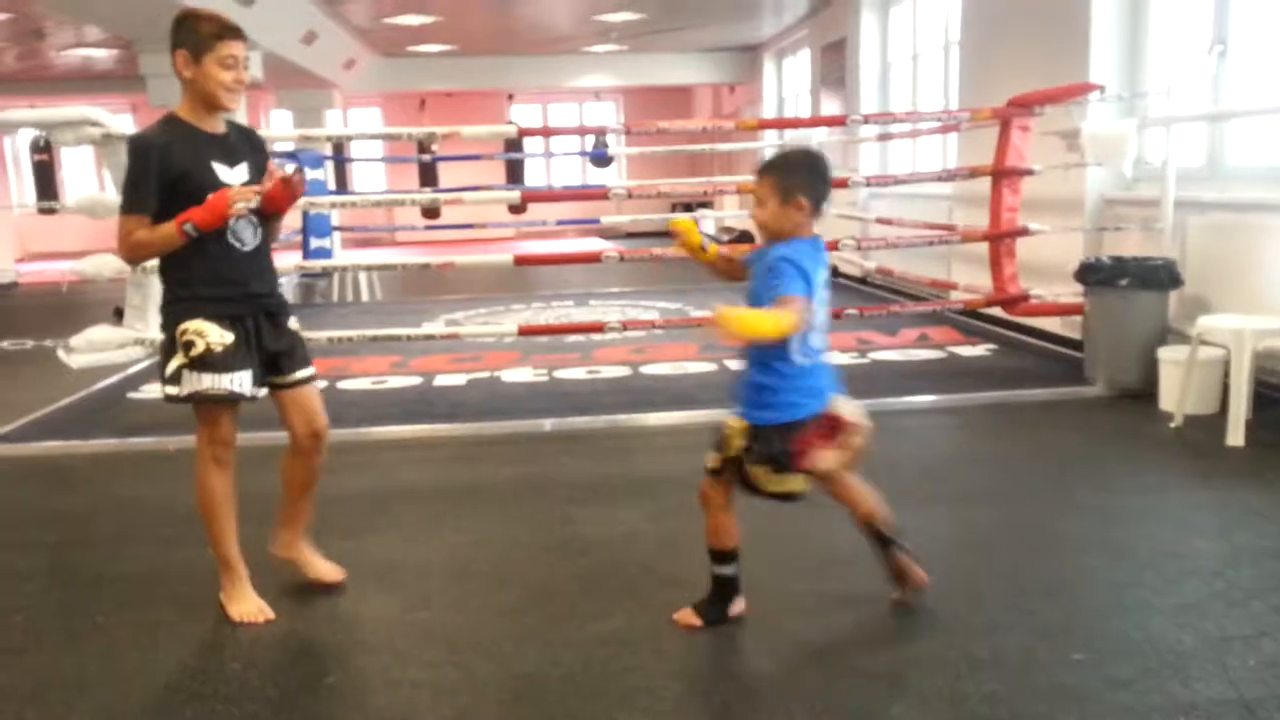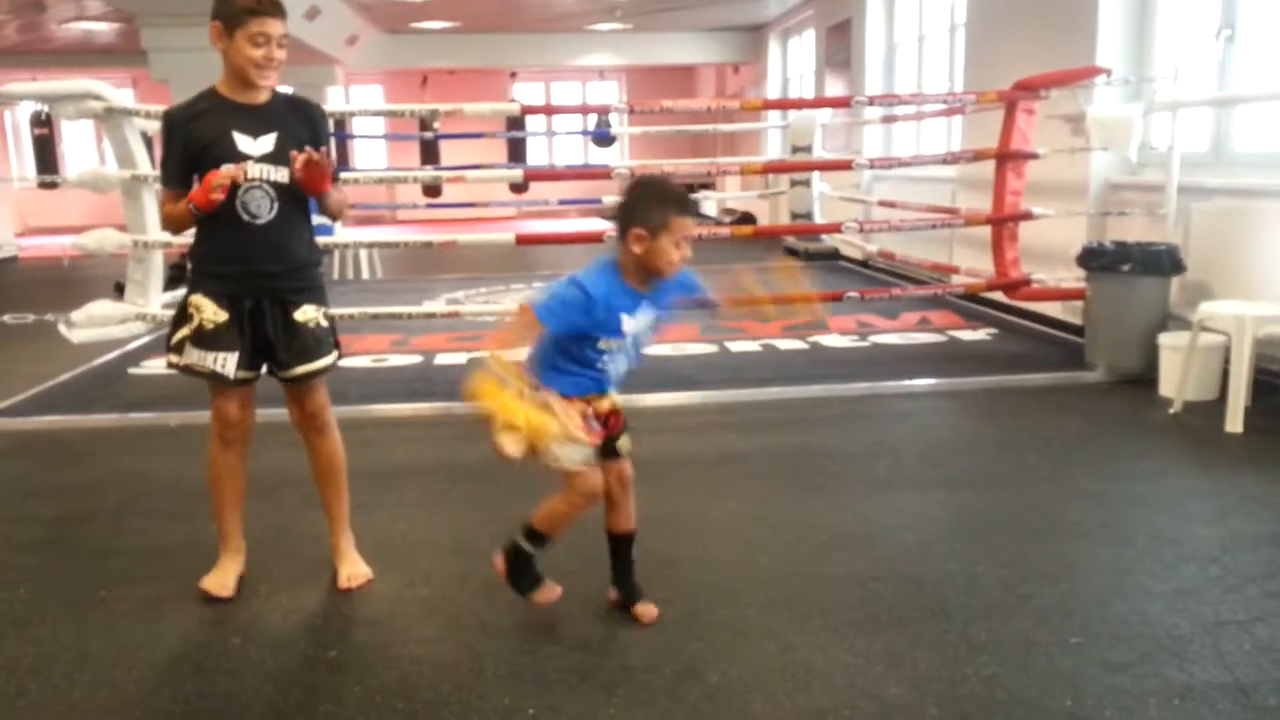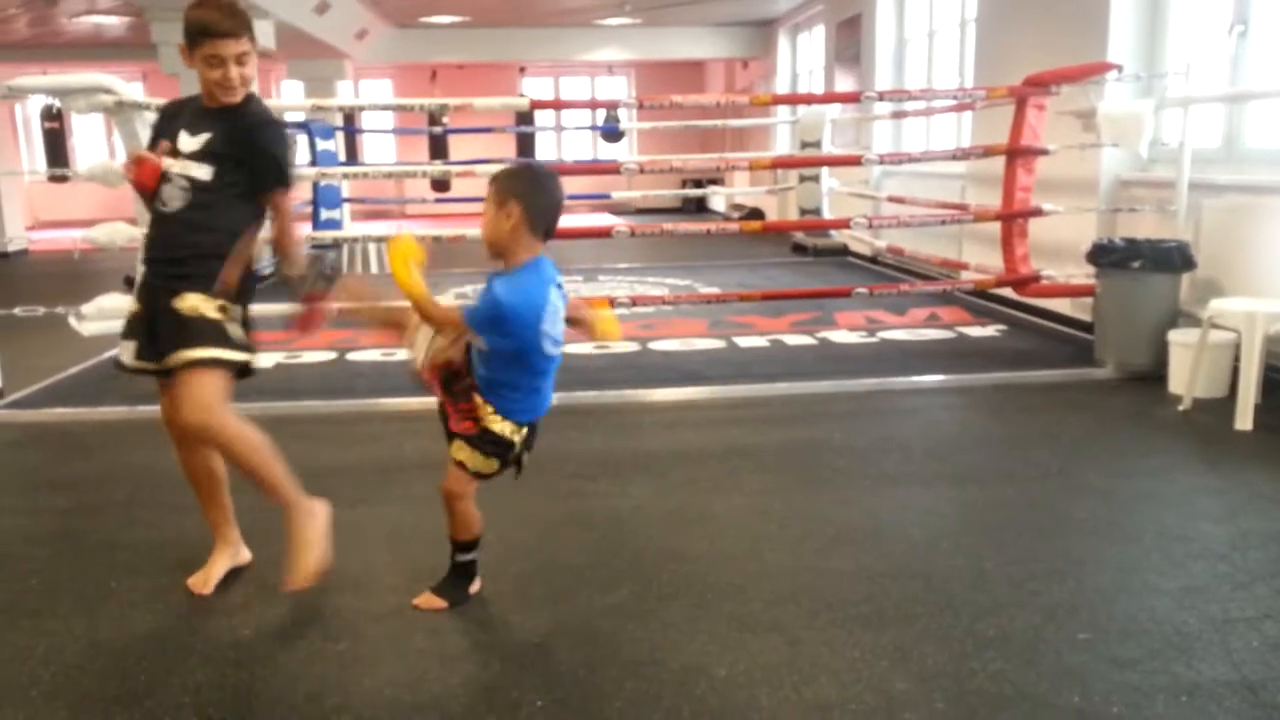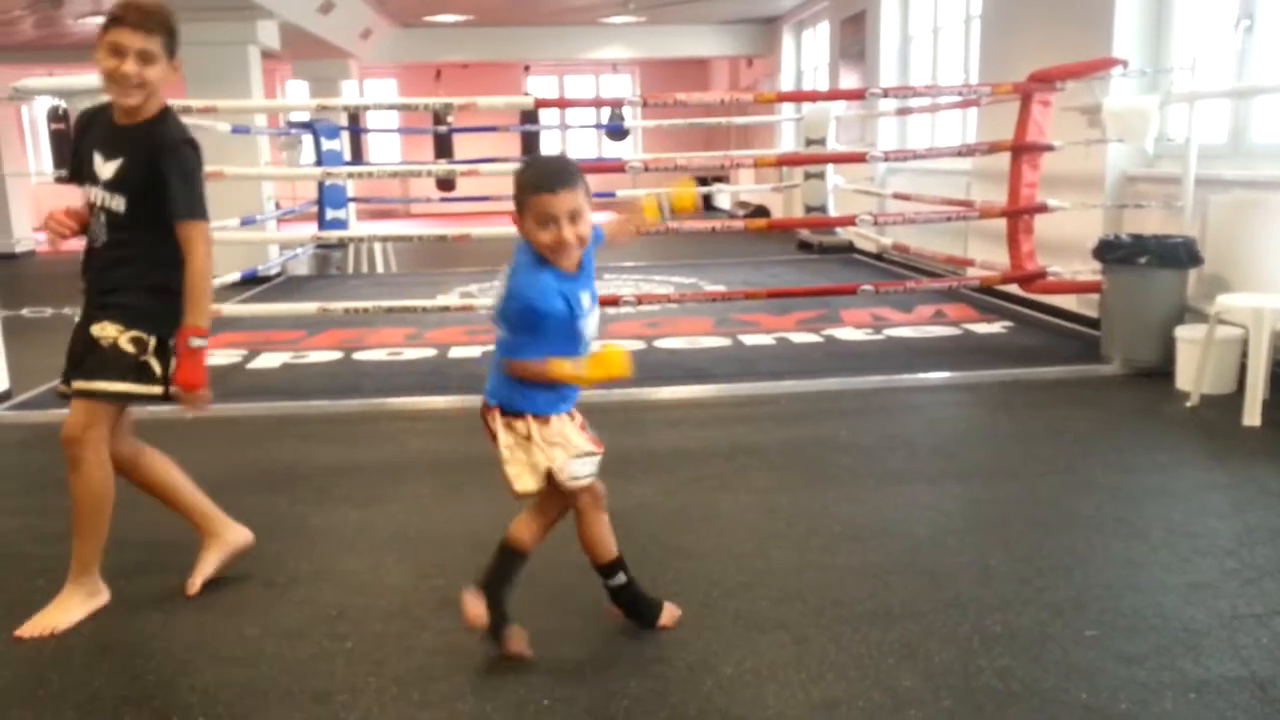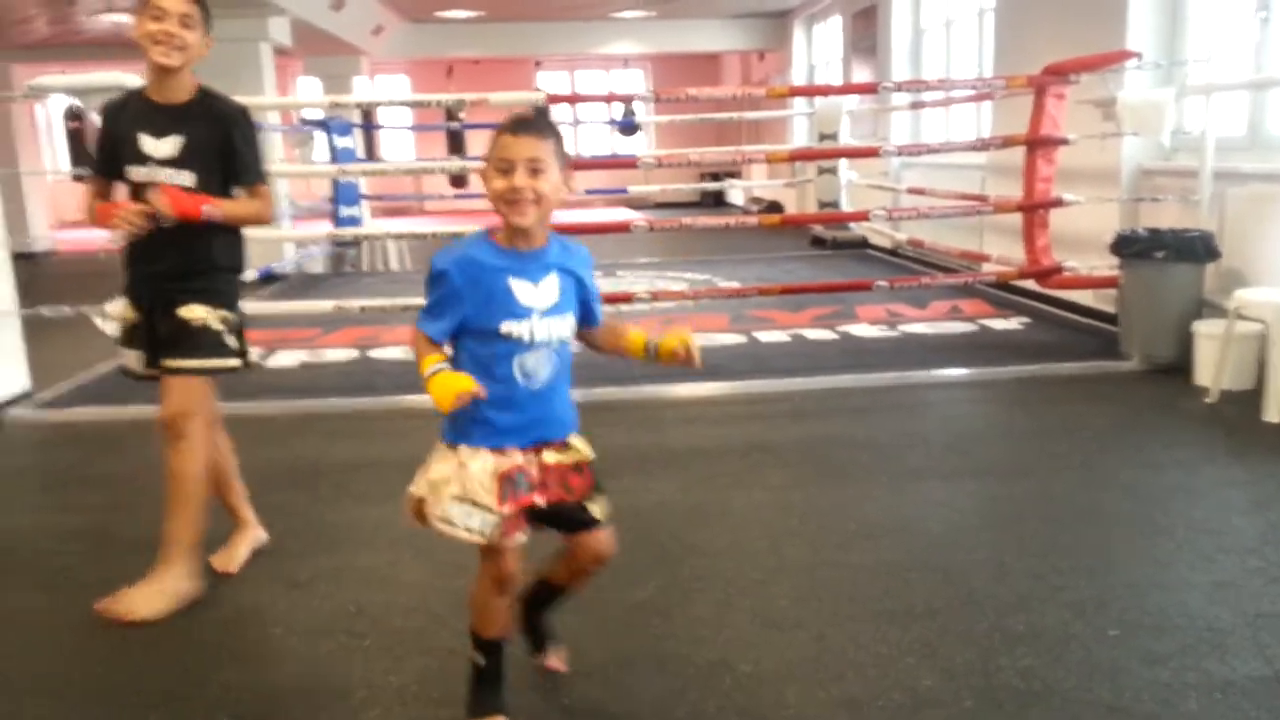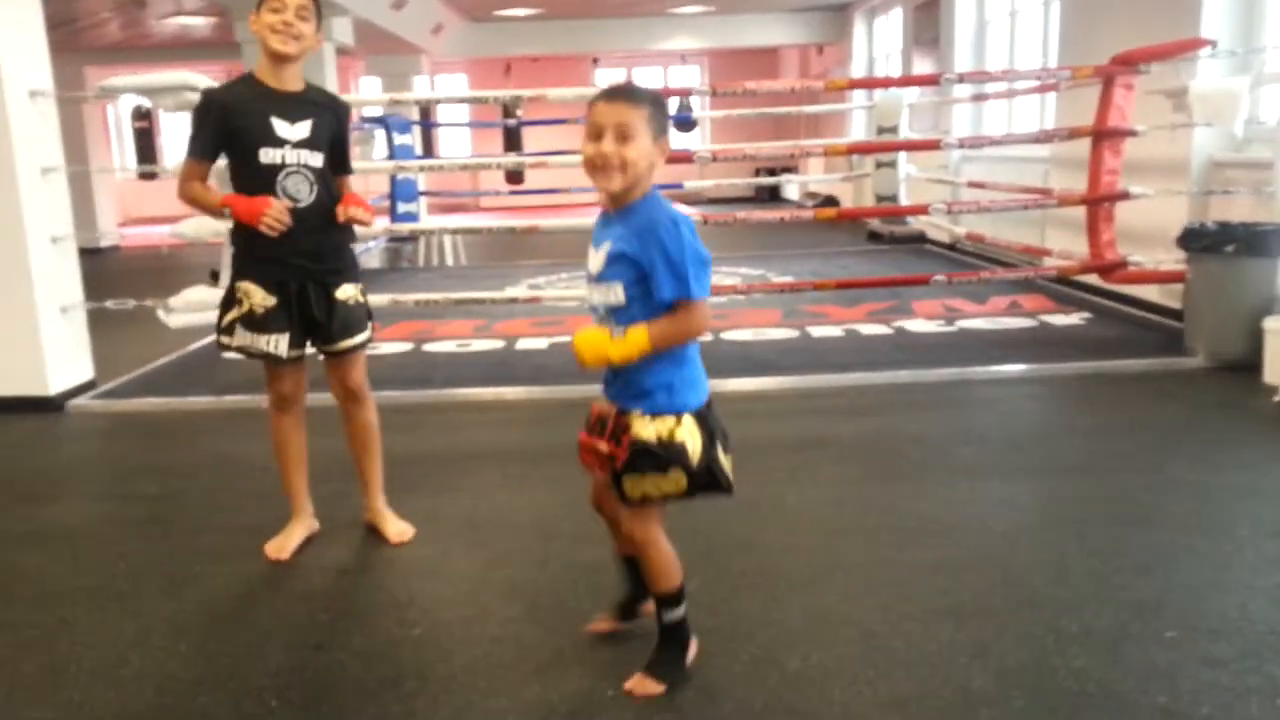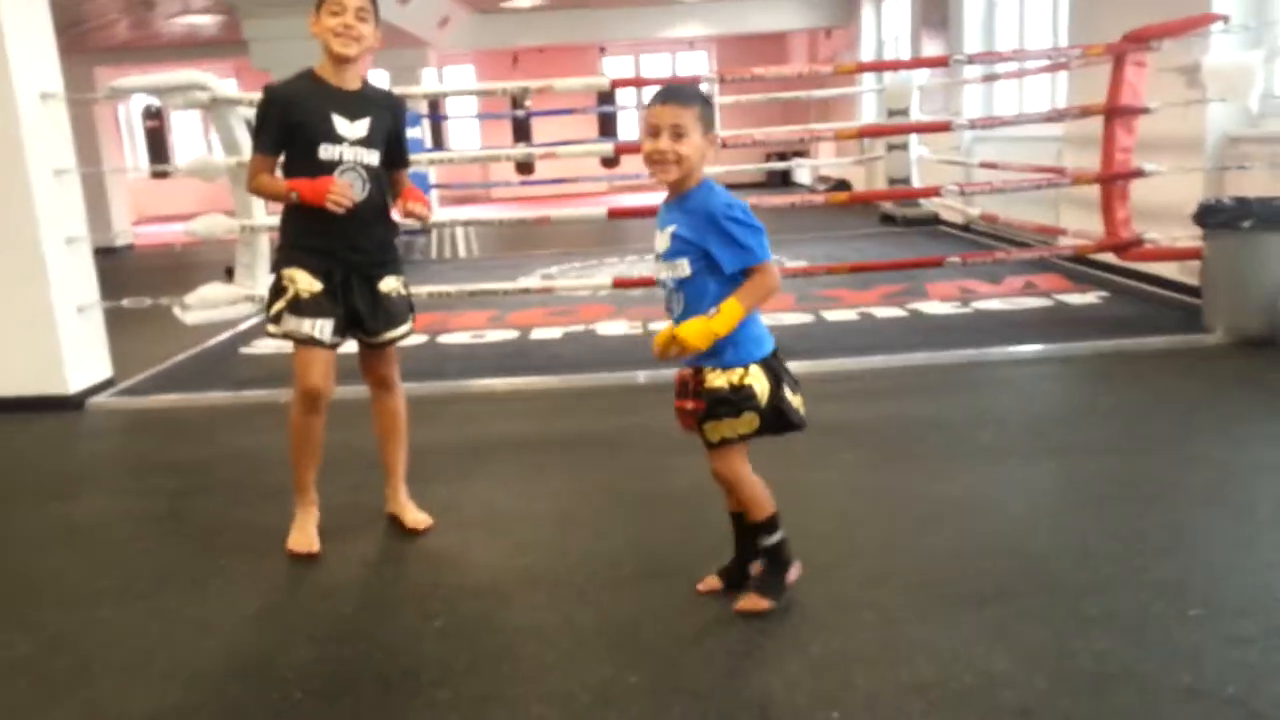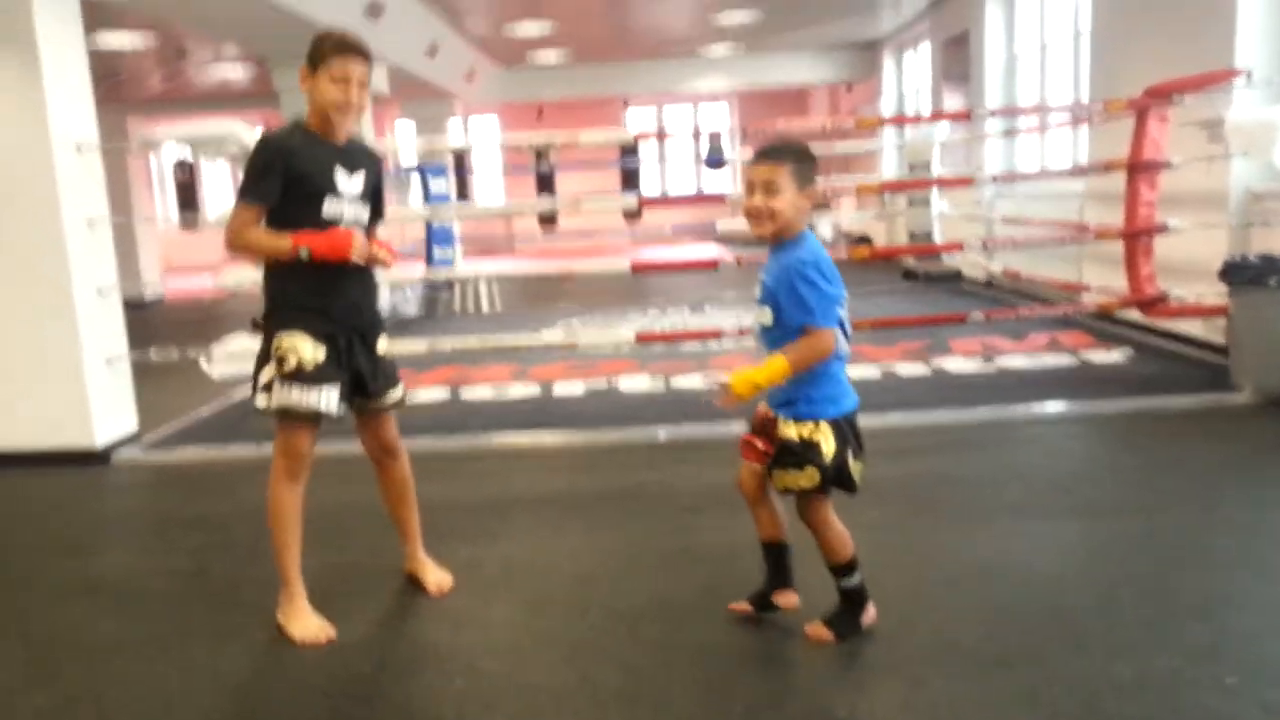
dt=0.5s
person 1, frame 1
left shoulder: (251, 144)
right shoulder: (154, 146)
right elbow: (131, 246)
left wrist: (278, 207)
right wrist: (201, 217)
left hip: (265, 305)
right hip: (202, 313)
left knee: (311, 424)
right knee: (217, 441)
left ankle: (291, 536)
right ankle: (233, 579)
person 1, frame 2
left shoulder: (305, 116)
right shoulder: (187, 120)
left elbow: (336, 208)
right elbow: (170, 216)
left wrist: (320, 185)
right wrist: (202, 199)
left hip: (296, 286)
right hip: (222, 291)
left knee: (314, 413)
right knee: (230, 420)
left ankle: (343, 542)
right ankle: (230, 550)
person 1, frame 3
left shoulder: (258, 126)
right shoulder: (173, 115)
left elbow: (284, 221)
left wrist: (252, 286)
right wrist: (145, 183)
left hip: (214, 283)
right hip: (160, 279)
left knee: (204, 414)
right knee: (180, 418)
left ankle: (302, 511)
right ankle: (228, 544)
person 1, frame 4
left shoulder: (170, 146)
right shoulder: (89, 125)
left elbow: (196, 250)
left wrist: (191, 344)
right wrist: (69, 221)
left hip: (145, 309)
right hip: (105, 305)
left knee: (82, 433)
right knee: (108, 441)
left ankle: (84, 583)
right ankle: (219, 529)
person 1, frame 5
left shoulder: (226, 119)
right shoulder: (118, 115)
left elbow: (261, 205)
right elbow: (95, 202)
left wrist: (197, 206)
right wrist: (115, 214)
left hip: (205, 283)
right hip: (147, 286)
left knee: (184, 417)
right knee: (195, 417)
left ankle: (174, 569)
right ankle: (246, 523)
person 1, frame 6
left shoulder: (331, 109)
right shoulder: (224, 102)
right elbow: (189, 186)
left wrist: (355, 205)
right wrist: (243, 207)
left hip: (332, 265)
right hip: (265, 271)
left knee: (353, 387)
right knee: (285, 394)
left ankle: (376, 504)
right ankle: (301, 514)
person 1, frame 7
left shoulder: (388, 107)
right shoulder: (287, 96)
right elbow: (257, 178)
left wrist: (413, 200)
right wrist: (306, 190)
left hip: (375, 259)
right hip: (310, 260)
left knee: (385, 377)
right knee: (312, 386)
left ankle: (397, 493)
right ankle: (305, 507)
person 1, frame 8
left shoulder: (367, 159)
right shoulder: (281, 148)
right elbow: (239, 236)
left wrist: (379, 250)
right wrist: (313, 244)
left hip: (360, 321)
right hip: (301, 325)
left knee: (386, 443)
right knee: (294, 453)
left ankle: (416, 553)
right ankle: (291, 598)
person 2, frame 1
left shoulder: (787, 260)
right shoulder: (805, 251)
left elbow: (790, 315)
right elbow: (744, 264)
left wrist: (742, 326)
right wrist: (701, 247)
left hip: (779, 416)
right hip: (820, 402)
left knee: (714, 493)
right knee: (840, 480)
left ankle: (722, 601)
right ankle: (897, 559)
person 2, frame 2
left shoulder: (669, 279)
right shoulder: (587, 291)
left elbow: (708, 294)
right elbow: (524, 321)
left hip: (597, 397)
right hip: (556, 393)
left knee: (620, 482)
right knee: (586, 486)
left ankle: (625, 584)
right ankle: (516, 560)
person 2, frame 3
left shoulder: (509, 293)
right shoulder: (540, 271)
left elbow: (447, 325)
right elbow: (587, 317)
left wrist: (410, 282)
right wrist: (591, 319)
left hip: (506, 410)
left knee: (457, 489)
left ankle: (463, 578)
person 2, frame 4
left shoulder: (573, 252)
right shoulder: (533, 294)
left elbow: (608, 230)
right elbow: (515, 363)
right wrist: (584, 371)
left hip: (547, 408)
right hip: (532, 411)
left knee: (551, 502)
right knee: (588, 497)
left ankle: (489, 597)
right ankle: (629, 597)
person 2, frame 5
left shoulder: (573, 263)
right shoulder: (459, 267)
left elbow: (596, 332)
right elbow: (428, 340)
left wrist: (661, 345)
right wrist: (439, 379)
left hip: (555, 440)
right hip: (482, 447)
left knee: (596, 546)
right knee: (499, 569)
left ankle: (531, 612)
person 2, frame 6
left shoulder: (664, 226)
right shoulder: (606, 223)
left elbow: (693, 317)
left wrist: (614, 347)
right wrist: (594, 340)
left hip: (665, 402)
right hip: (624, 398)
left knee: (641, 523)
right knee: (606, 497)
left ankle: (675, 642)
right ankle: (638, 595)
person 2, frame 7
left shoulder: (719, 209)
right shoulder: (669, 207)
left elbow: (765, 278)
left wrist: (711, 328)
right wrist: (674, 330)
left hip: (736, 362)
right hip: (705, 363)
left knee: (728, 463)
right knee: (726, 460)
left ankle: (777, 563)
right ankle: (747, 556)
person 2, frame 8
left shoulder: (803, 265)
right shoulder: (783, 256)
left elbow: (823, 342)
left wrist: (756, 378)
right wrist: (765, 383)
left hip: (814, 412)
right hip: (788, 406)
left knee: (813, 509)
right knee: (751, 482)
left ankle: (856, 605)
right ankle: (779, 586)
